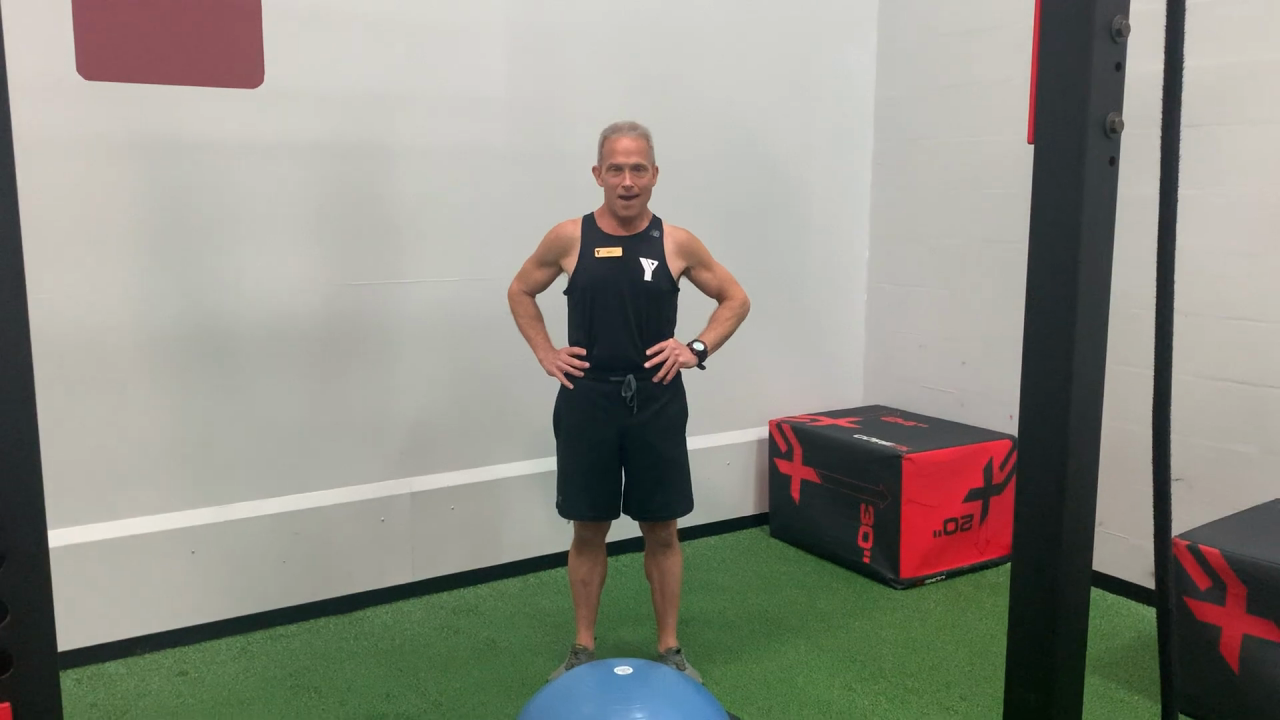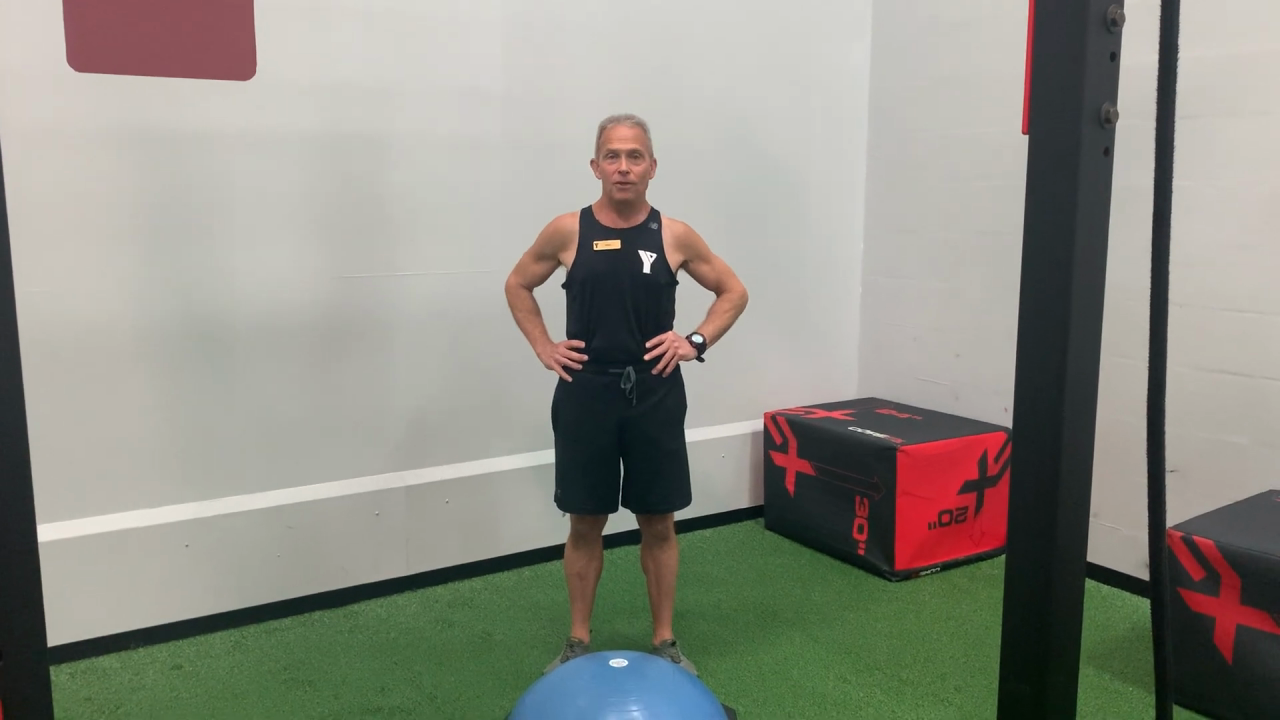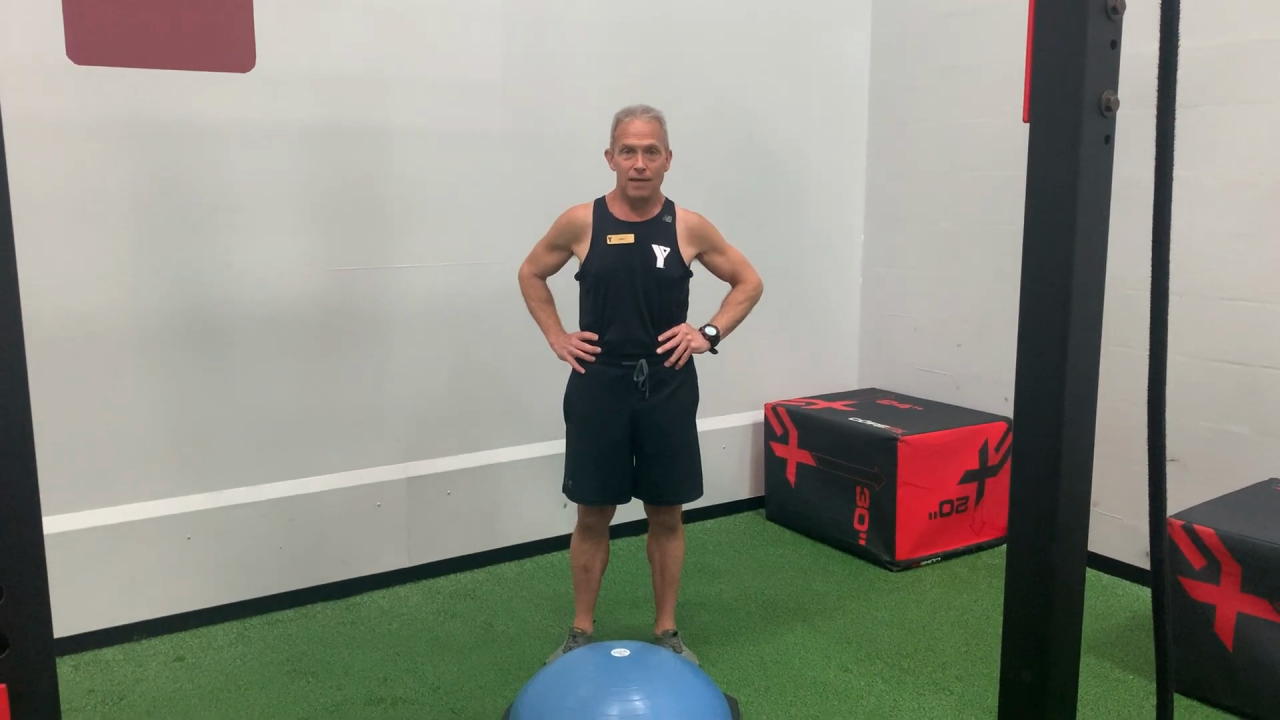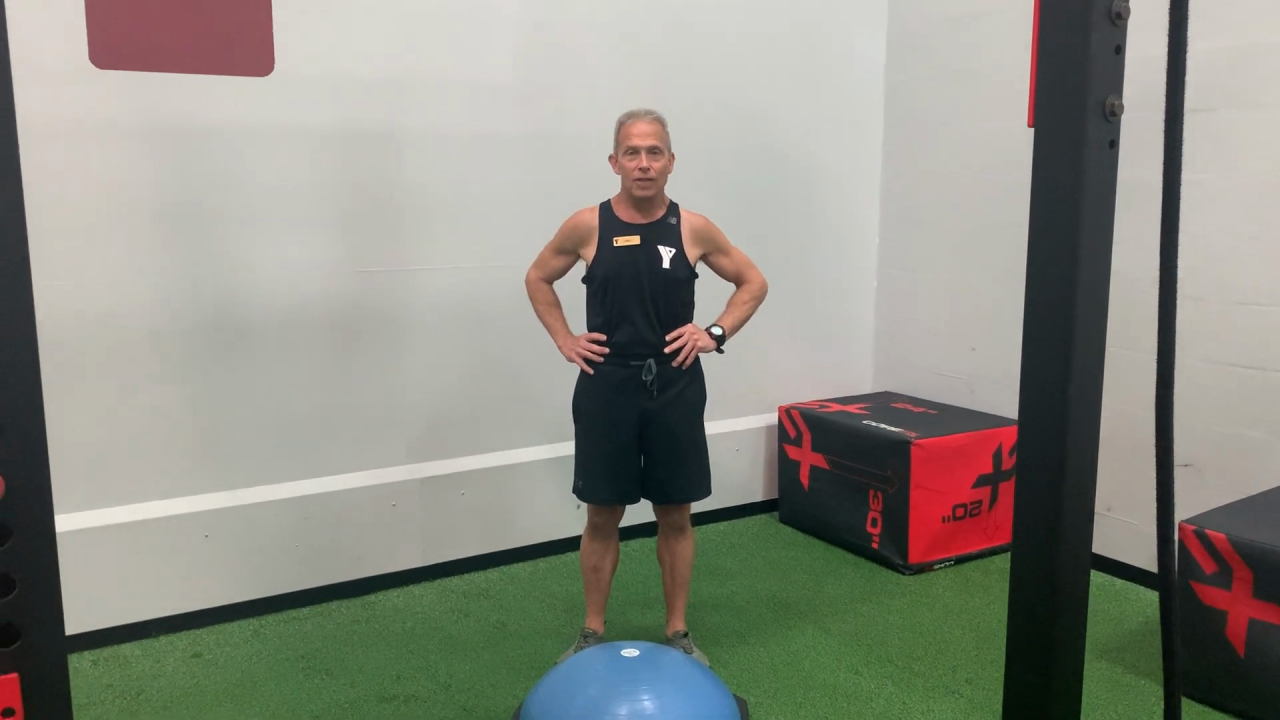
dt=1s
person 1, frame 1
left shoulder: (677, 243)
right shoulder: (568, 238)
left elbow: (735, 299)
right elbow: (520, 292)
left wrist: (697, 349)
right wrist: (545, 353)
left hip: (656, 401)
right hip: (587, 401)
left knee: (661, 531)
right knee: (588, 530)
left ankle: (668, 648)
right ankle: (583, 648)
person 1, frame 2
left shoulder: (675, 235)
right shoulder: (567, 231)
left elbow: (733, 291)
right elbow: (518, 285)
left wrist: (697, 342)
right wrist: (543, 347)
left hip: (655, 394)
right hip: (586, 394)
left knee: (658, 524)
right knee: (585, 524)
left ankle: (664, 640)
right ankle: (578, 640)
person 1, frame 3
left shoulder: (689, 227)
right shoulder: (580, 222)
left elbow: (749, 281)
right elbow: (531, 273)
left wrist: (709, 333)
right wrist: (556, 336)
left hip: (668, 387)
right hip: (598, 386)
left knee: (666, 515)
right knee: (592, 516)
left ankle: (666, 632)
right ankle: (581, 632)
person 1, frame 4
left shoulder: (693, 228)
right shoulder: (586, 226)
left elbow: (753, 282)
right elbow: (538, 278)
left wrist: (716, 333)
right wrist: (564, 339)
left hip: (675, 387)
right hip: (607, 387)
left knee: (675, 516)
right knee: (602, 516)
left ankle: (677, 632)
right ankle: (593, 631)
